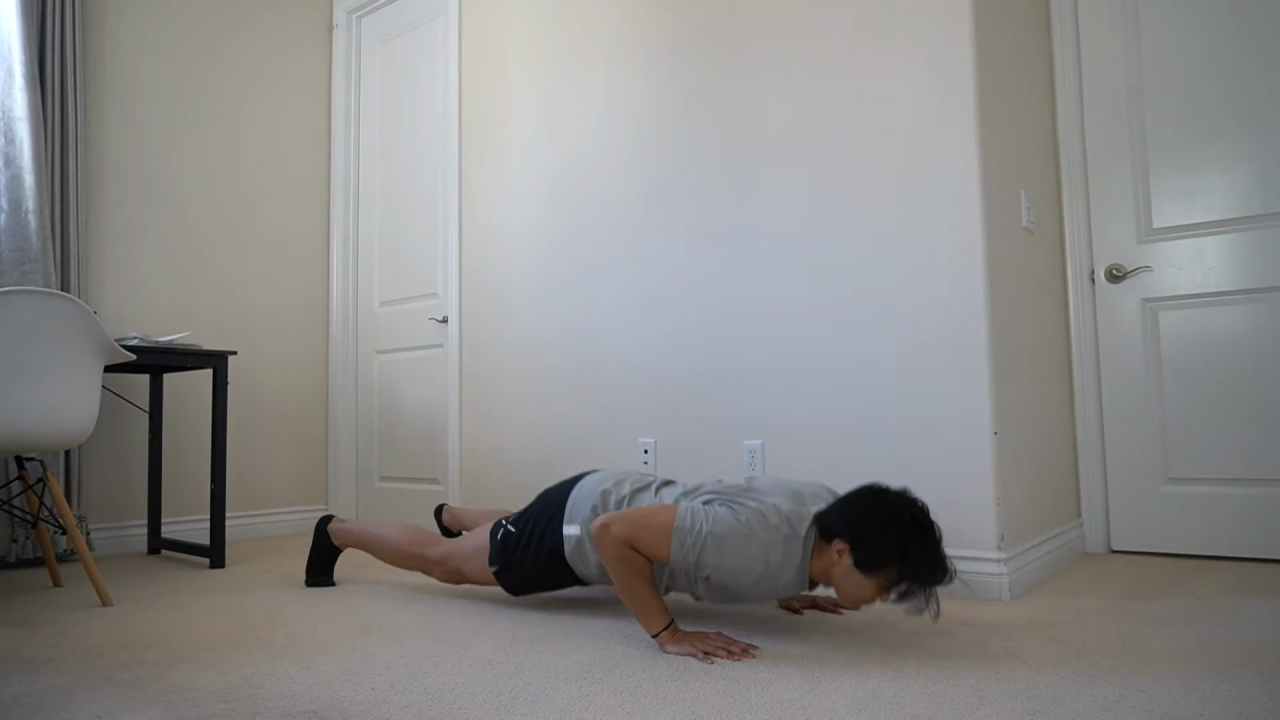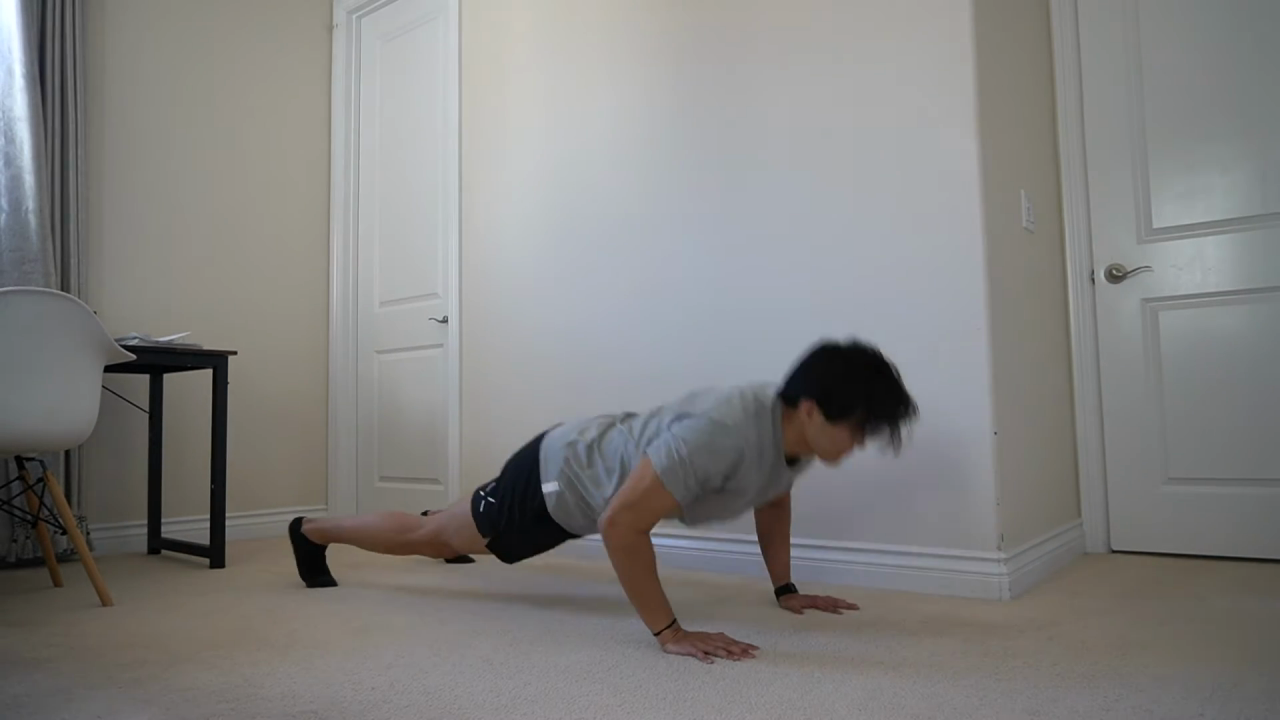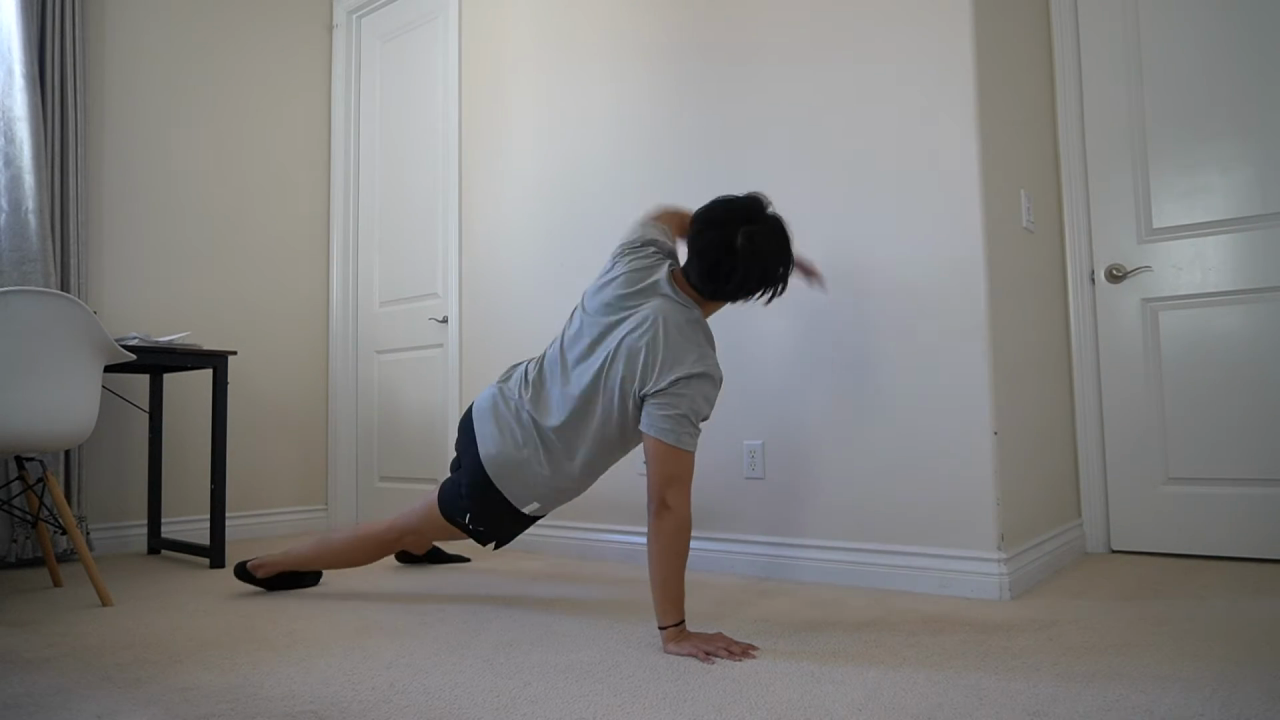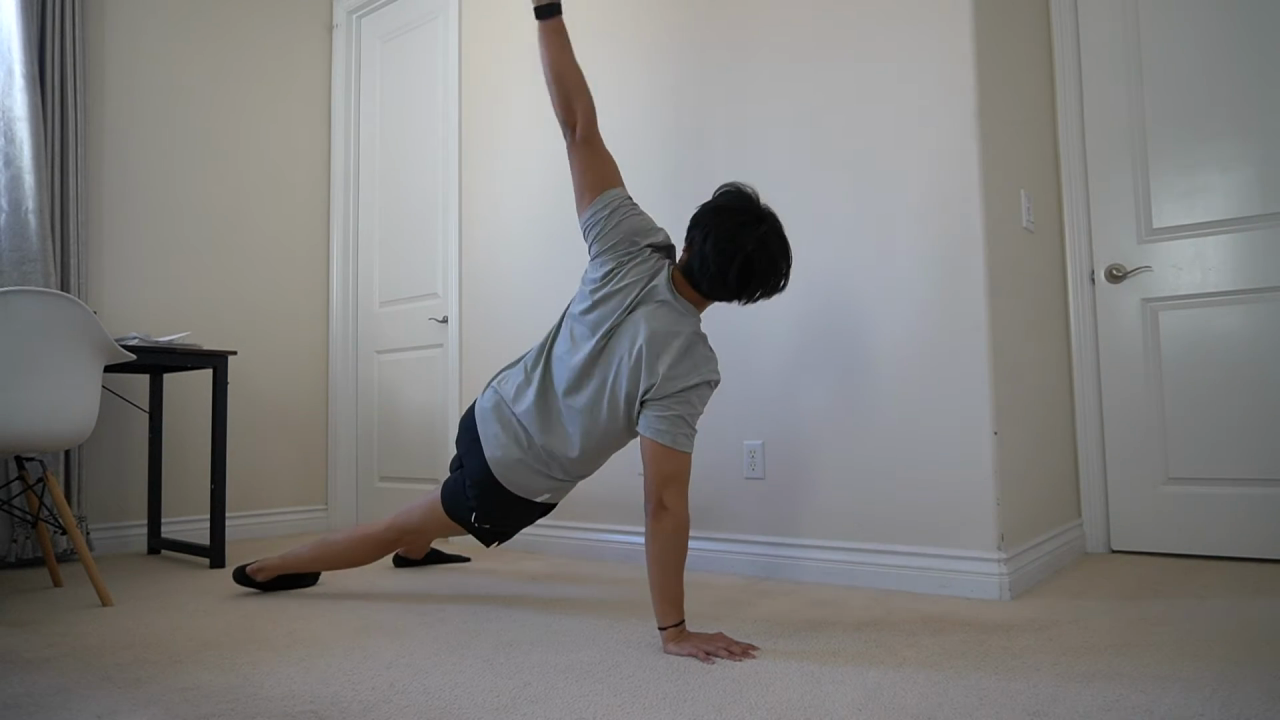
dt=0.5s
person 1, frame 1
left shoulder: (822, 510)
right shoulder: (756, 545)
right elbow: (613, 536)
left wrist: (789, 598)
right wrist: (668, 633)
left hip: (611, 500)
right hip: (581, 527)
left knee: (498, 532)
right knee: (445, 562)
left ankle: (454, 516)
right ankle: (338, 532)
person 1, frame 2
left shoulder: (789, 431)
right shoulder: (722, 431)
left elbow: (772, 505)
right elbow: (620, 520)
left wrist: (787, 588)
right wrist: (668, 630)
left hip: (587, 461)
right hip: (559, 476)
right knee: (429, 537)
left ankle: (451, 519)
right ankle: (314, 533)
person 1, frame 3
left shoulder: (640, 258)
right shoulder: (689, 371)
left elbow: (665, 215)
right elbow: (668, 502)
left wrist: (767, 251)
right wrist: (673, 630)
left hip: (493, 415)
right hip: (515, 477)
right knee: (407, 529)
left ankle: (417, 546)
right ankle: (267, 565)
person 1, frame 4
left shoulder: (632, 253)
right shoulder: (686, 368)
left elbow: (579, 129)
right elbow: (664, 503)
right wrist: (674, 631)
left hip: (493, 414)
right hip: (518, 478)
right knee: (400, 527)
left ankle: (416, 549)
right ankle: (264, 569)
